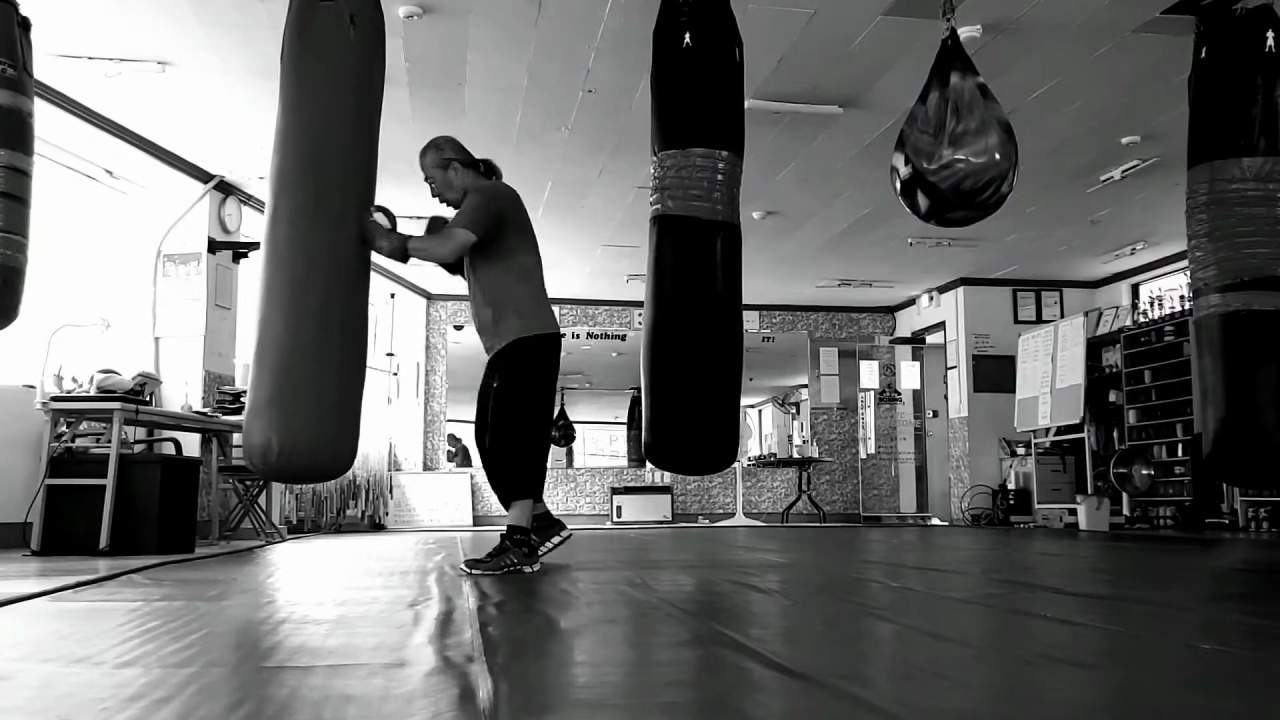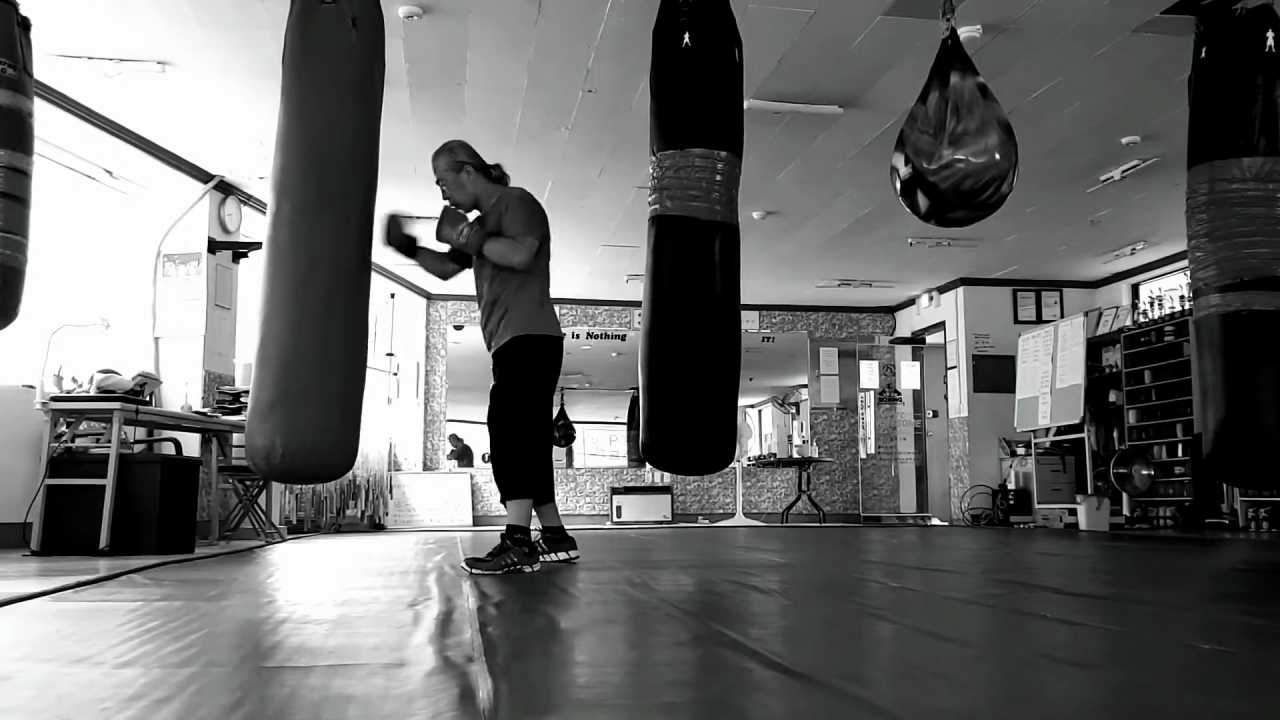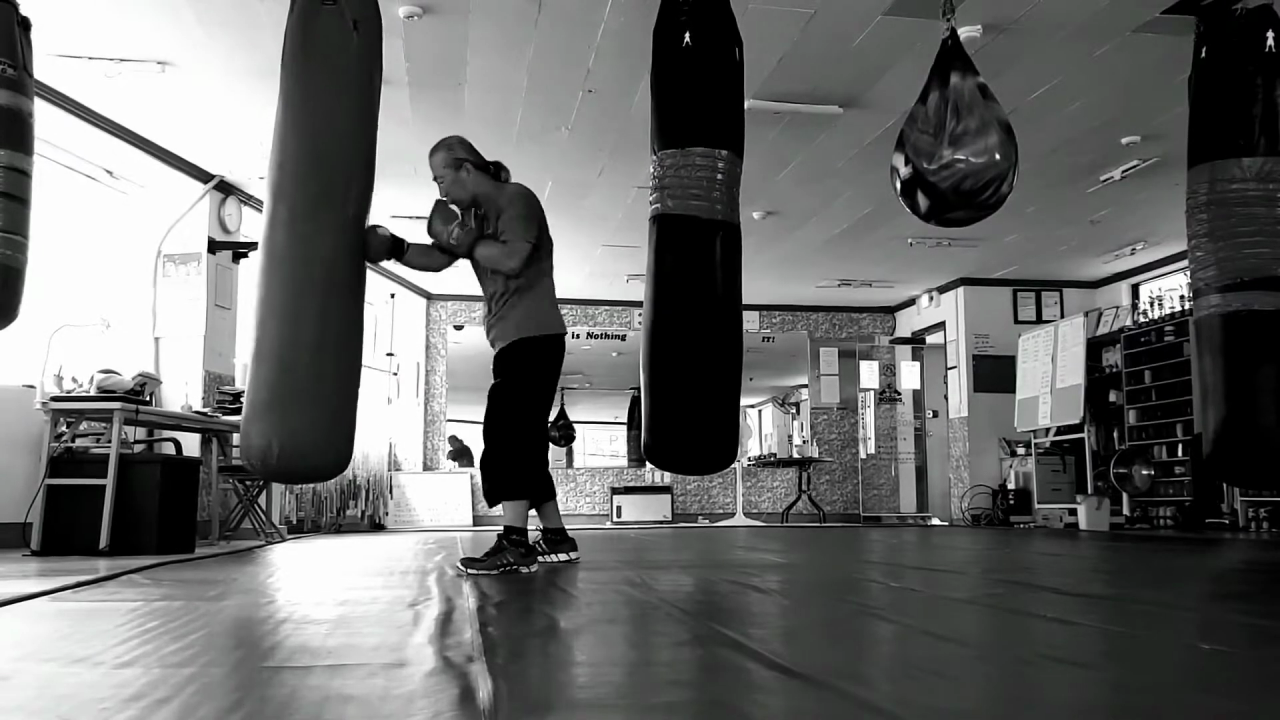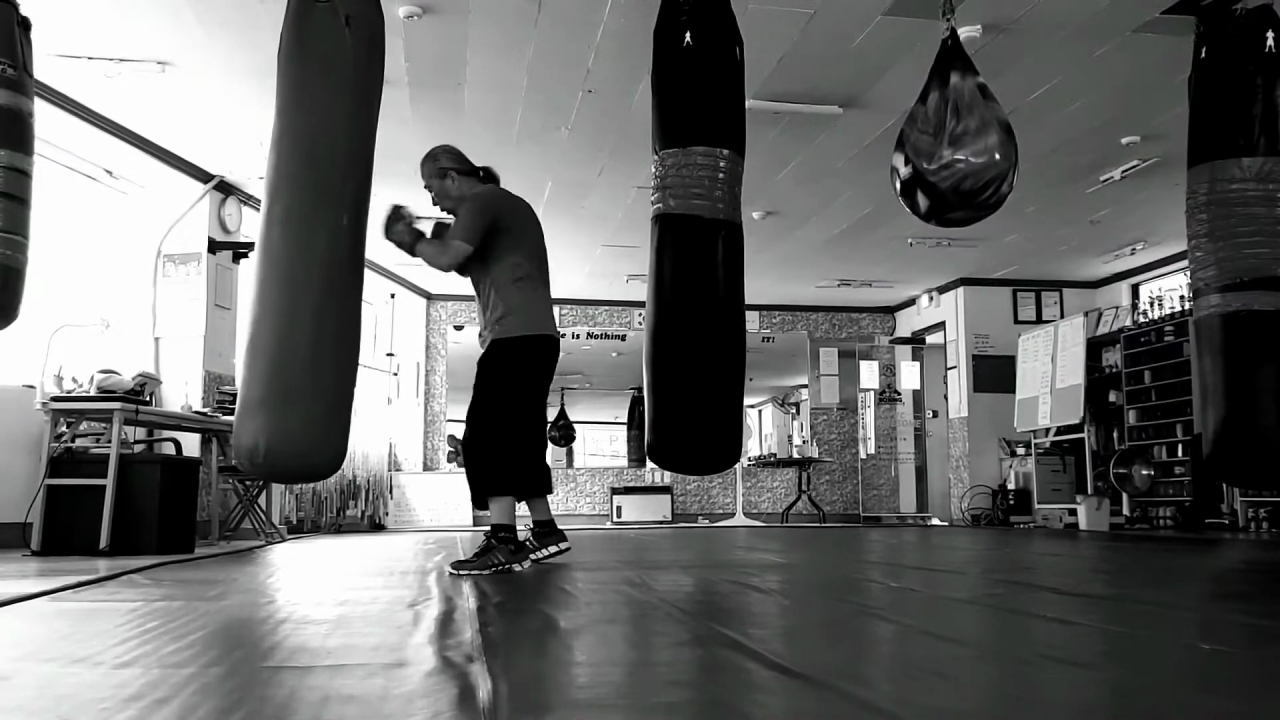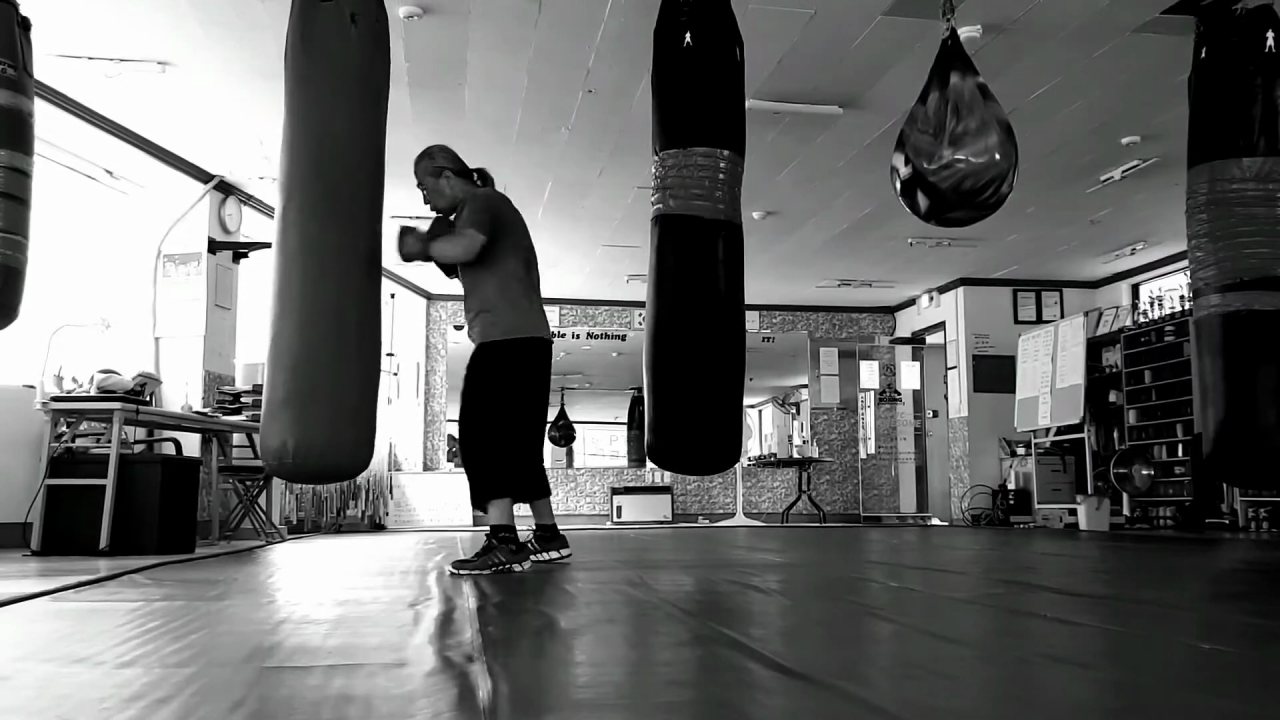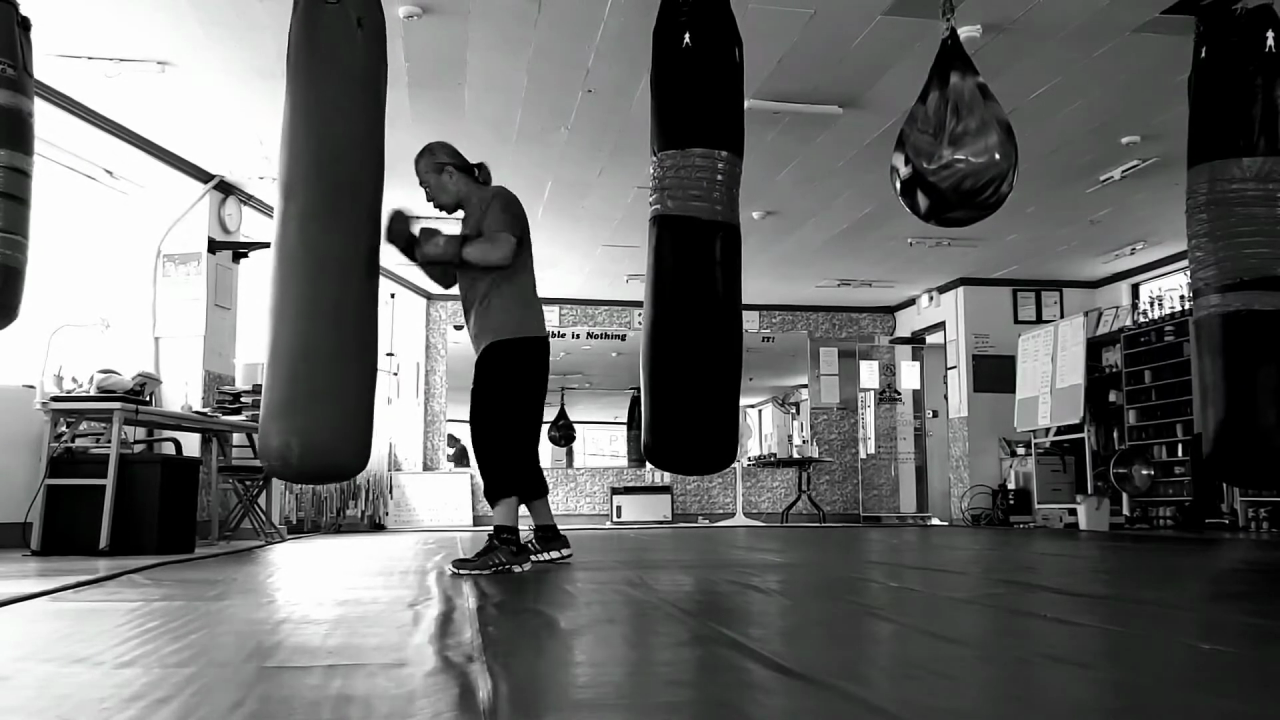
dt=0.5s
person 1, frame 1
left shoulder: (491, 195)
right shoulder: (477, 208)
left elbow: (449, 247)
right elbow: (459, 262)
left wrist: (392, 241)
right wrist: (400, 246)
left hip: (526, 338)
right hip: (510, 342)
left knee: (510, 435)
right knee: (496, 436)
left ankle: (516, 541)
right ankle: (541, 523)
person 1, frame 2
left shoulder: (517, 202)
right shoulder: (488, 216)
left elbow: (521, 254)
right elbow: (448, 266)
left wrist: (471, 237)
right wrist: (406, 242)
left hip: (528, 338)
right hip: (517, 342)
left knee: (511, 435)
right knee: (527, 440)
left ankle: (517, 541)
right ankle: (554, 536)
person 1, frame 3
left shoulder: (517, 199)
right shoulder: (475, 212)
left elbow: (511, 260)
right elbow: (436, 260)
left wrist: (459, 238)
right wrist: (392, 247)
left hip: (533, 337)
right hip: (520, 341)
left knee: (507, 434)
right knee: (521, 439)
left ankle: (514, 543)
right ankle: (555, 537)
person 1, frame 4
left shoulder: (480, 201)
right shoulder: (512, 205)
left elbow: (452, 257)
left wrist: (411, 240)
right wrist: (432, 243)
left hip: (515, 338)
right hip: (532, 338)
left knee: (487, 435)
right knee: (519, 441)
left ankle: (502, 542)
right ankle: (545, 531)
person 1, frame 5
left shoulder: (484, 202)
right shoulder: (491, 214)
left elbow: (462, 250)
left wrist: (423, 245)
right wrist: (436, 251)
left hip: (505, 342)
right hip: (528, 342)
left knee: (483, 435)
right knee: (518, 443)
left ankle: (503, 542)
right ankle: (548, 535)
person 1, frame 6
left shoulder: (498, 200)
right shoulder: (474, 216)
left elbow: (502, 252)
right elbow: (448, 278)
left wrist: (451, 247)
right wrist: (408, 244)
left hip: (511, 341)
right hip: (512, 342)
left knee: (496, 435)
right knee: (515, 442)
left ankle: (506, 543)
right ankle: (547, 537)
